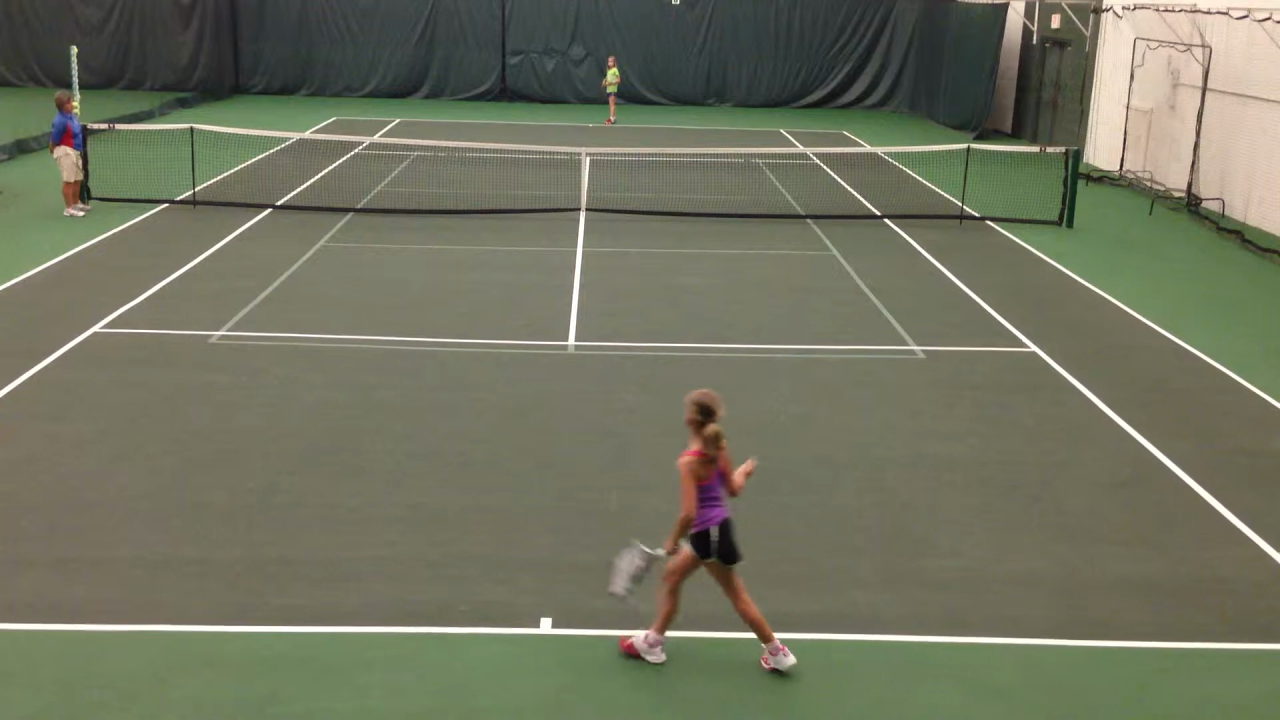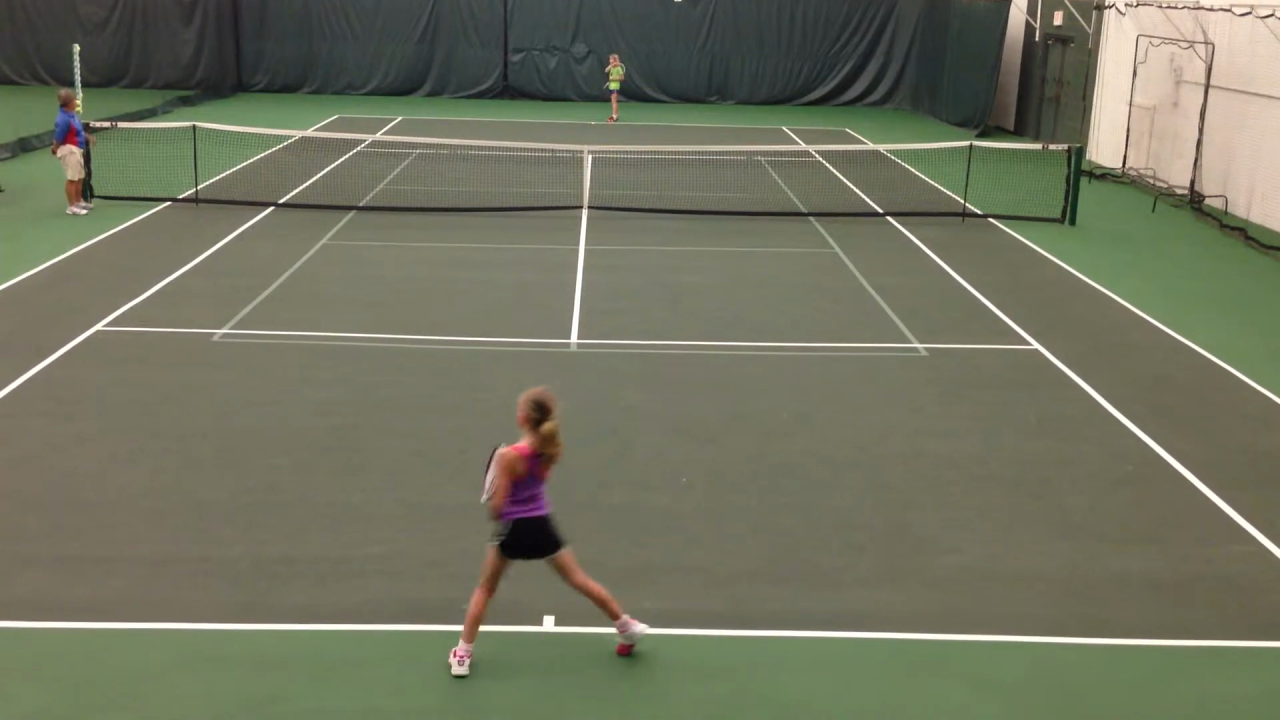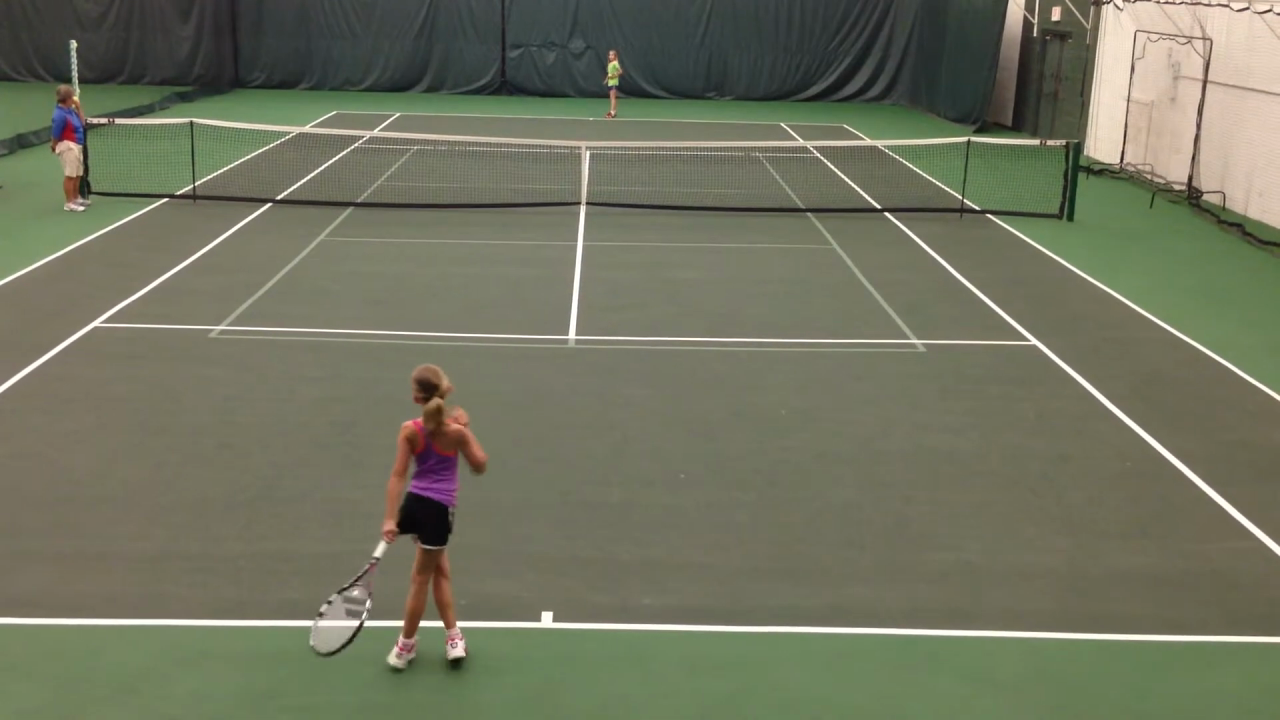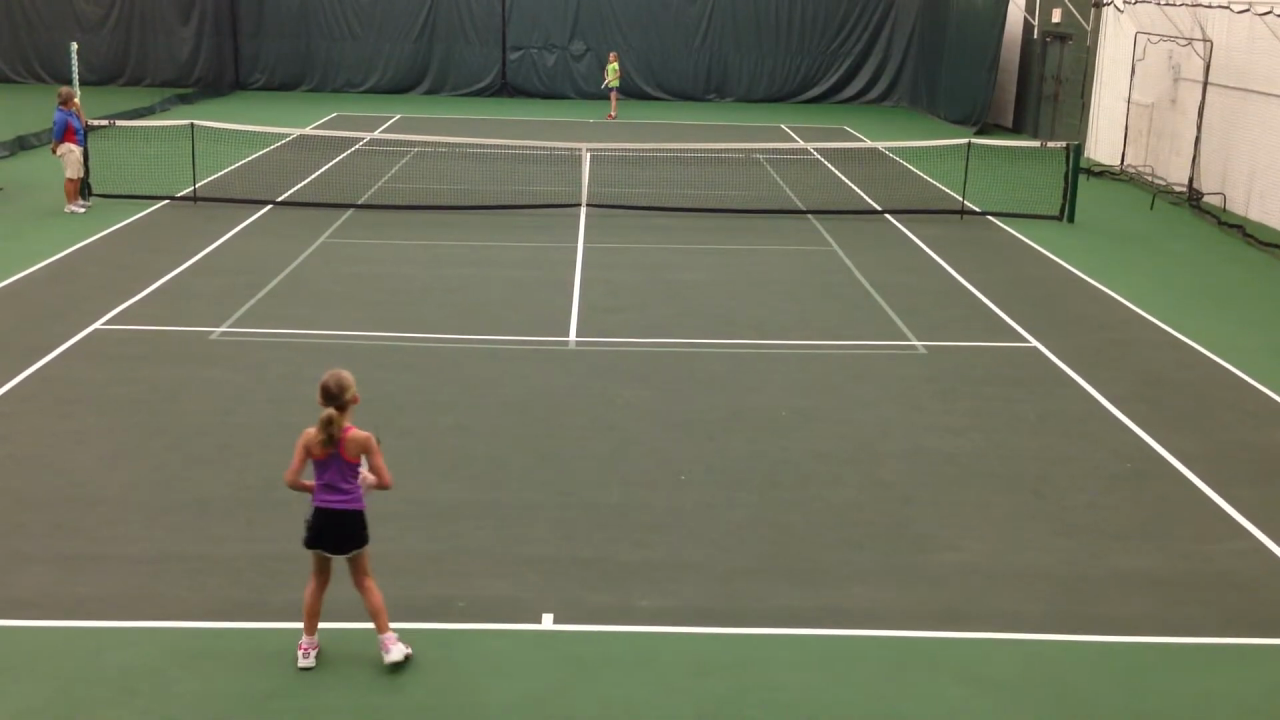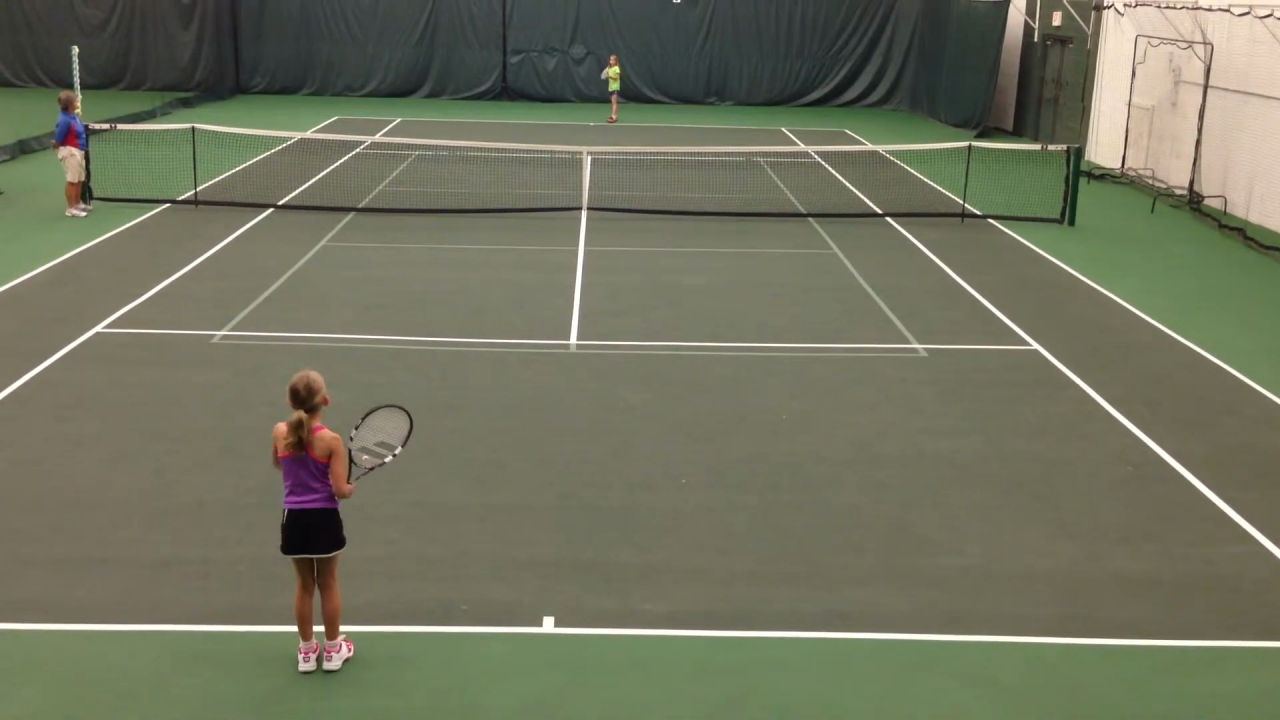
dt=0.7s
person 1, frame 1
left shoulder: (688, 462)
right shoulder: (720, 450)
left elbow: (688, 513)
right elbow: (733, 490)
left wrist: (673, 541)
right wrist: (742, 472)
left hip: (709, 534)
right hip: (713, 530)
left knee: (737, 595)
right knee: (671, 578)
left ankle: (776, 652)
right ankle: (652, 642)
person 1, frame 2
left shoulder: (508, 456)
right shoulder: (550, 451)
left elbow: (498, 502)
left wrist: (493, 513)
right wrist: (550, 430)
left hip: (514, 528)
right hip: (542, 525)
left knee: (485, 589)
right knee: (578, 580)
left ankle: (463, 654)
right ankle: (627, 626)
person 1, frame 3
left shoulder: (409, 430)
right shoulder: (456, 432)
left elbow: (397, 476)
right elbow: (480, 467)
left wrist: (389, 518)
left hip: (414, 503)
right hip: (438, 509)
left knee: (440, 570)
right knee: (420, 578)
left ankle: (454, 638)
person 1, frame 4
left shoulder: (310, 437)
right shoulder: (362, 439)
left elbow: (291, 480)
right elbow: (386, 483)
right wrist: (368, 481)
left hip: (322, 518)
right hip: (351, 519)
left knee: (318, 580)
right knee: (364, 580)
left ankle: (308, 647)
right ankle: (389, 643)
person 1, frame 5
left shoulder: (280, 432)
right shoulder: (331, 440)
right elbow: (340, 491)
right wrist: (351, 487)
left hip: (294, 520)
right hip: (324, 519)
left knee: (303, 585)
right knee: (328, 585)
left ankle: (306, 651)
right ankle: (333, 650)
